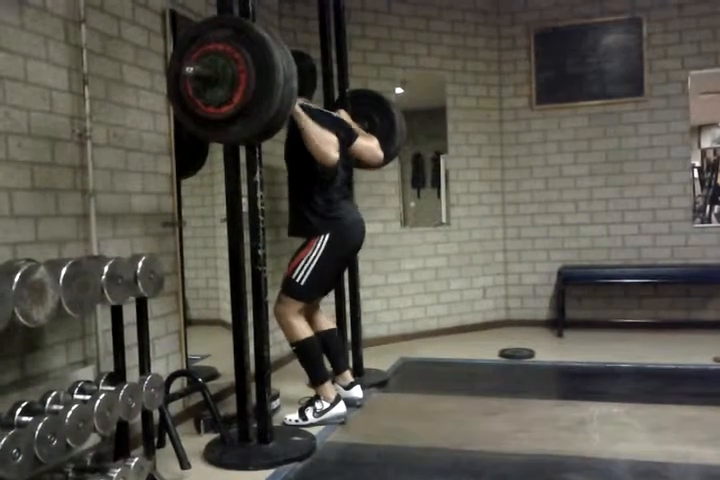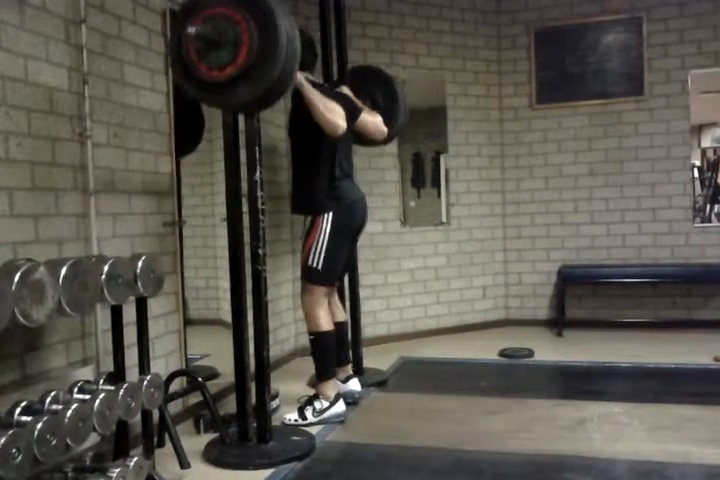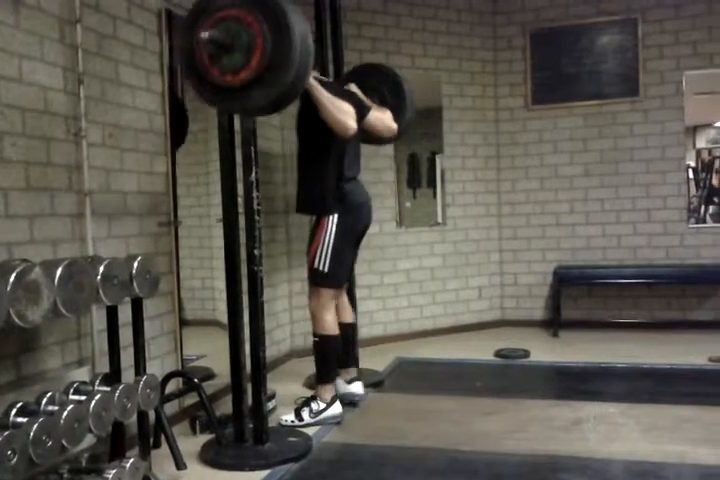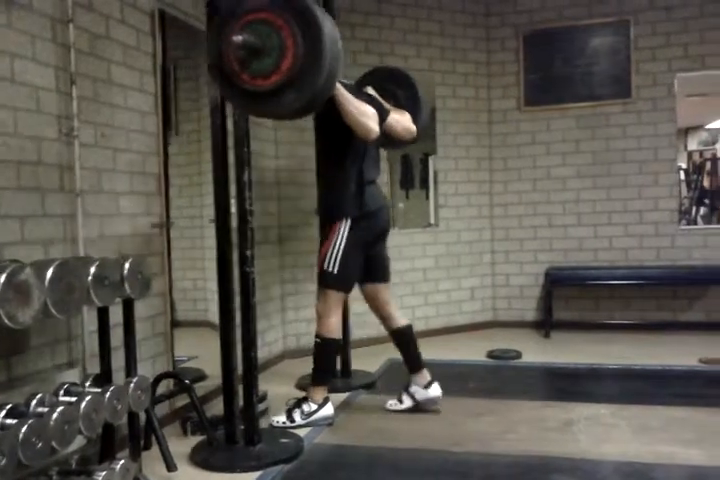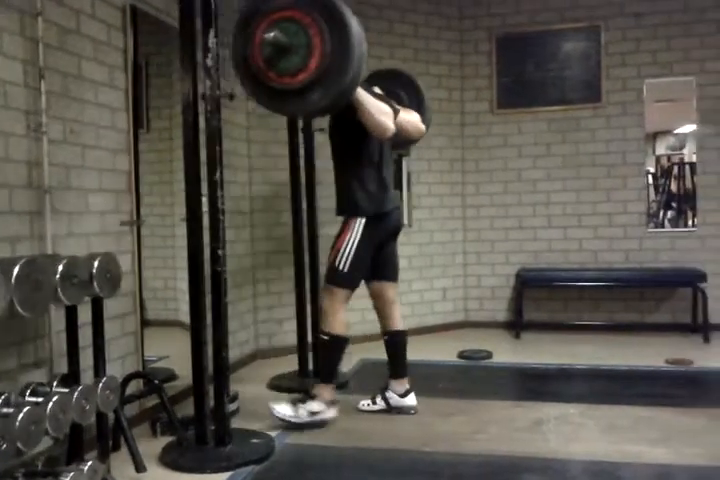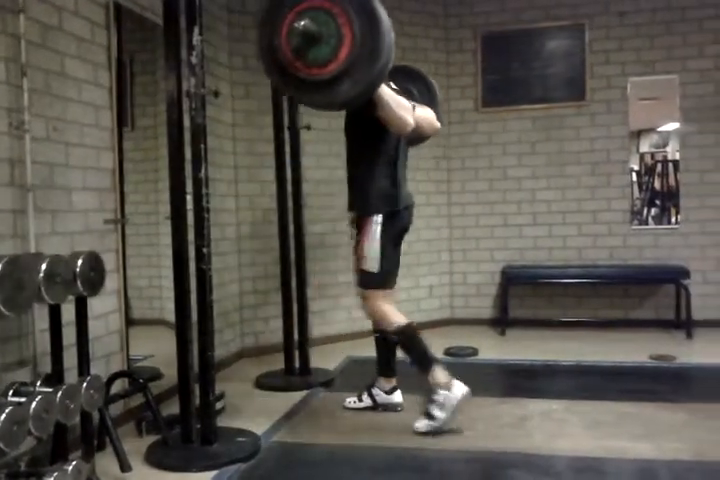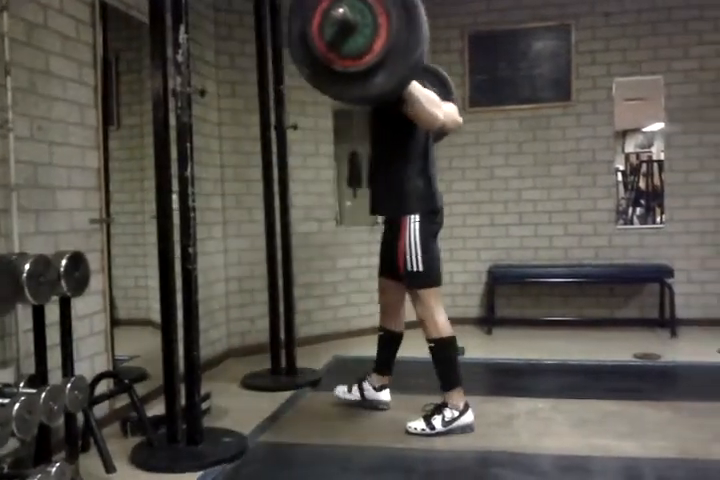
dt=0.3s
person 1, frame 1
left shoulder: (306, 120)
right shoulder: (330, 119)
left elbow: (328, 156)
right elbow: (374, 154)
left wrist: (296, 112)
right wrist: (351, 124)
left hip: (330, 229)
right hip: (346, 224)
left knee: (288, 309)
right knee: (308, 306)
left ankle: (328, 400)
right ankle: (346, 383)
person 1, frame 2
left shoulder: (311, 95)
right shoulder: (331, 94)
left elbow: (335, 125)
right elbow: (379, 129)
left wrist: (300, 83)
right wrist: (352, 98)
left hip: (332, 207)
right hip: (348, 203)
left knee: (314, 298)
right knee: (326, 294)
left ankle: (329, 398)
right ankle: (346, 378)
person 1, frame 3
left shoulder: (318, 93)
right shoulder: (337, 90)
left elbow: (347, 126)
right elbow: (388, 126)
left wrist: (309, 82)
right wrist: (360, 97)
left hip: (337, 208)
right hip: (353, 203)
left knee: (321, 301)
right knee: (335, 296)
left ankle: (325, 400)
right ankle: (348, 378)
person 1, frame 4
left shoulder: (338, 96)
right shoulder: (357, 95)
left elbow: (369, 129)
right elbow: (408, 129)
left wrist: (332, 86)
right wrist: (379, 100)
left hip: (351, 213)
right hip: (371, 209)
left knee: (329, 303)
right knee: (380, 299)
left ankle: (317, 401)
right ankle: (422, 382)
person 1, frame 5
left shoulder: (356, 97)
right shoulder: (369, 96)
left elbow: (384, 128)
right elbow: (416, 128)
left wrist: (351, 88)
right wrist: (386, 101)
left hip: (366, 213)
right hip: (385, 210)
left knee: (333, 299)
right knee: (386, 300)
left ankle: (322, 398)
right ankle: (400, 390)
person 1, frame 6
left shoulder: (367, 93)
right shoulder: (382, 90)
left elbow: (405, 123)
right elbow: (432, 124)
left wrist: (373, 83)
left hip: (380, 209)
right hip: (391, 206)
left knee: (375, 301)
right knee: (382, 300)
left ankle: (442, 383)
right ankle: (386, 387)
person 1, frame 7
right shoulder: (402, 86)
left elbow: (435, 117)
right elbow: (454, 118)
right wrist: (410, 83)
left hip: (413, 210)
right hip: (405, 208)
left knee: (427, 304)
right knee: (390, 296)
left ankle: (456, 406)
right ankle: (376, 385)
